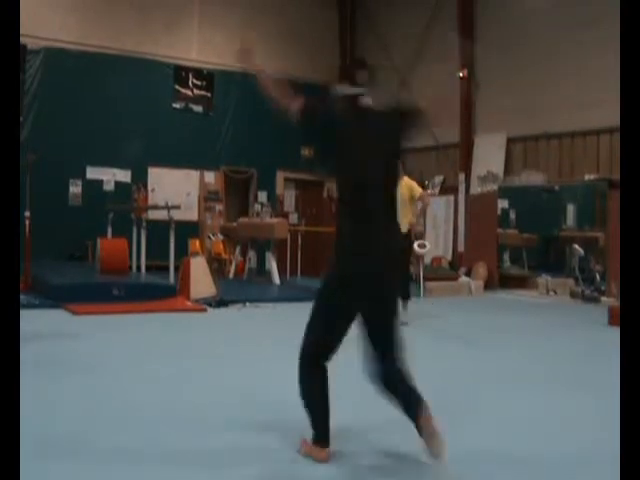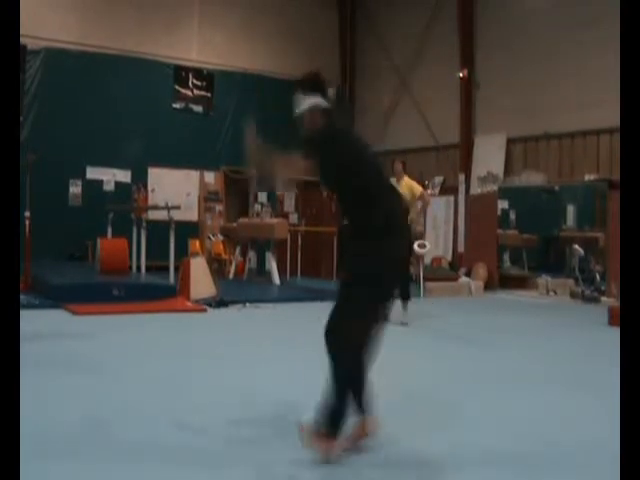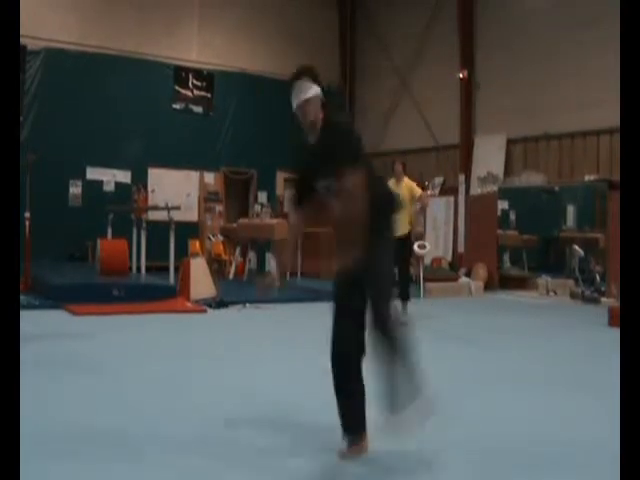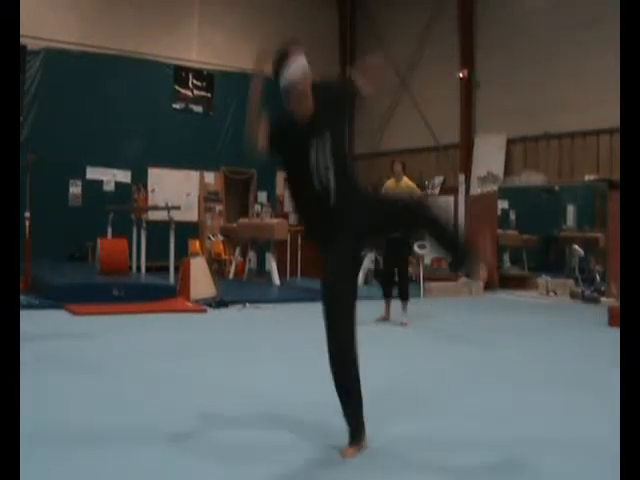
dt=0.1s
person 1, frame 1
left shoulder: (338, 115)
right shoulder: (387, 122)
left elbow: (286, 100)
left wrist: (255, 66)
left hip: (354, 257)
right hip: (385, 255)
left knee: (313, 354)
right knee: (384, 355)
left ankle: (321, 441)
right ankle: (419, 413)
person 1, frame 2
left shoulder: (325, 137)
right shoulder: (337, 136)
left elbow: (291, 170)
left wrist: (257, 153)
left hip: (379, 245)
right hip: (384, 240)
left knee: (345, 333)
right knee: (344, 333)
left ankle: (329, 431)
right ankle: (361, 416)
person 1, frame 3
left shoulder: (341, 132)
right shoulder: (306, 157)
left elbow: (355, 192)
right elbow: (301, 213)
left wrist: (351, 251)
left hip: (373, 229)
right hip: (355, 240)
right knee: (345, 341)
right ankle: (355, 433)
person 1, frame 4
left shoulder: (331, 101)
right shoulder: (282, 127)
left elbow: (360, 83)
right elbow: (257, 142)
right wrist: (257, 84)
left hip: (361, 212)
right hip: (330, 232)
left knee: (414, 210)
right knee: (340, 334)
left ankle: (466, 258)
right ankle: (356, 435)
person 2, frame 1
left shoulder: (410, 184)
left elbow: (425, 201)
left wrist: (415, 218)
left hip: (404, 233)
left knee: (404, 271)
left ankle: (404, 311)
person 2, frame 2
left shoulder: (410, 183)
right shoulder: (389, 183)
left elbow: (426, 200)
left wrist: (416, 217)
left knee: (404, 272)
left ankle: (405, 312)
person 2, frame 3
left shoulder: (409, 184)
right shoulder: (388, 184)
left elbow: (424, 201)
left wrist: (413, 216)
left hip: (404, 233)
left knee: (403, 273)
left ankle: (404, 311)
person 2, frame 4
left shoulder: (408, 185)
right shoulder: (387, 184)
left hip: (402, 234)
right hip: (387, 233)
left knee: (402, 273)
right knee: (387, 272)
left ankle: (404, 312)
right ankle: (386, 311)
